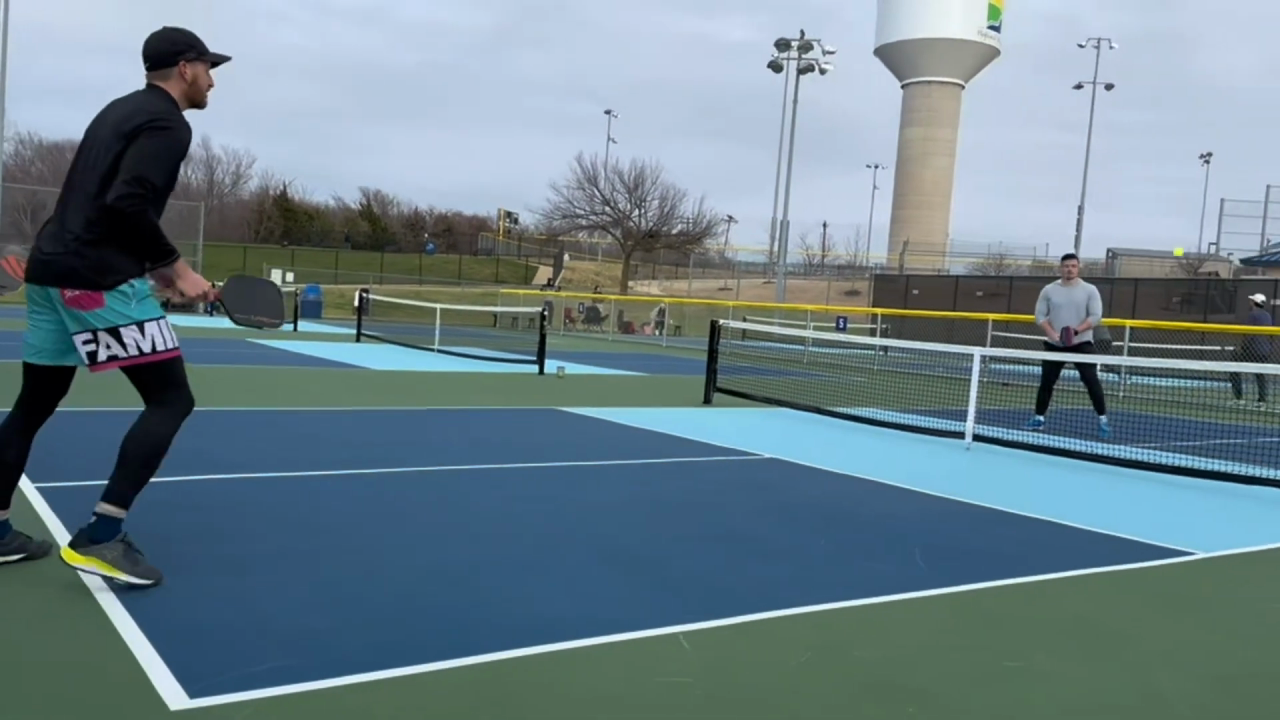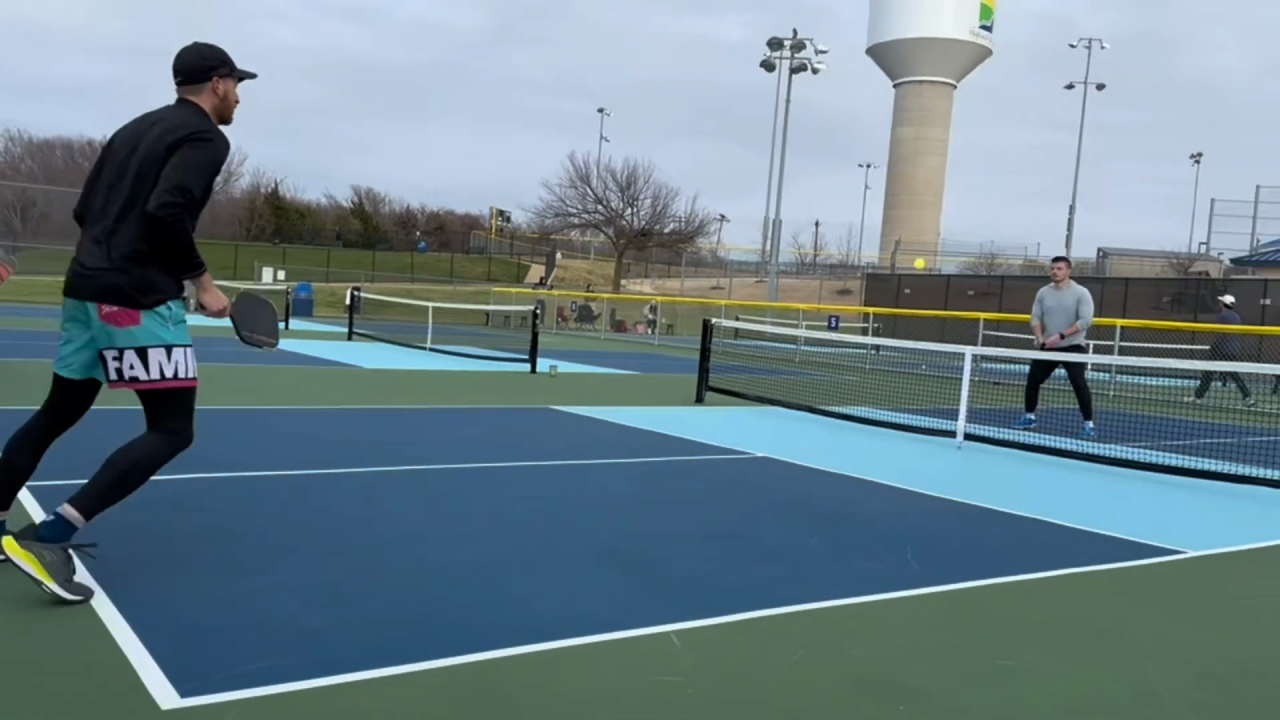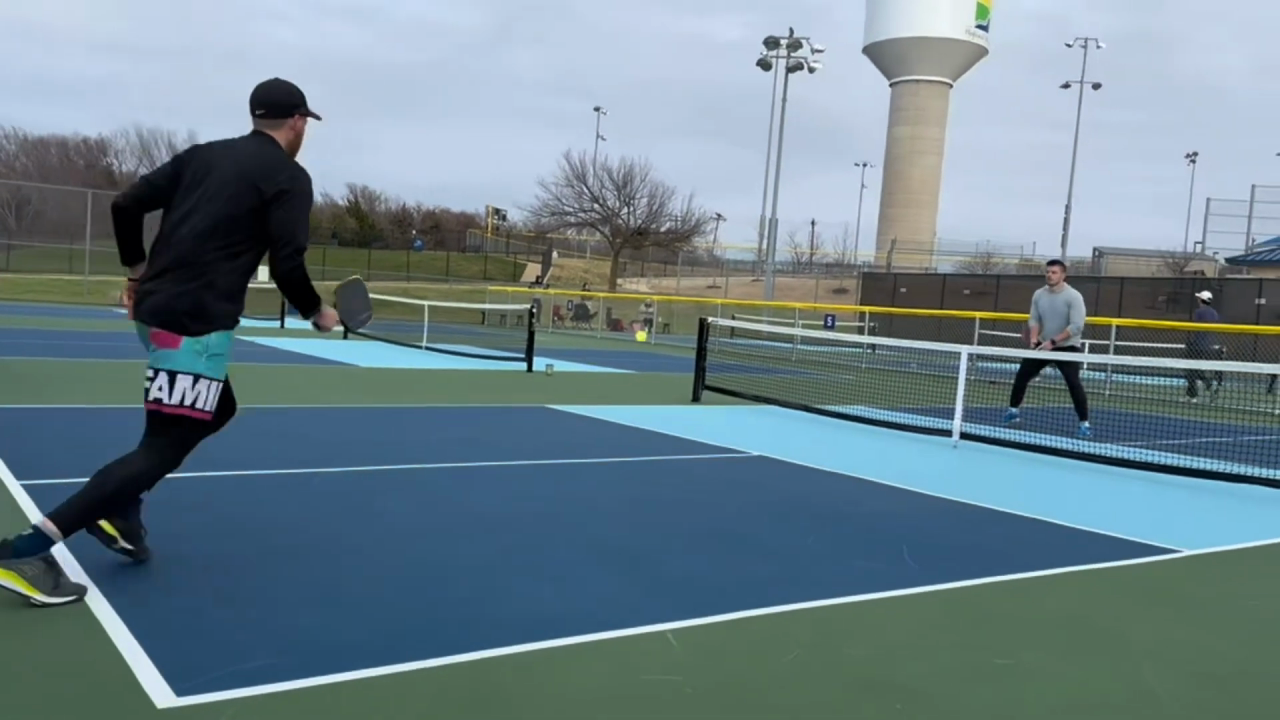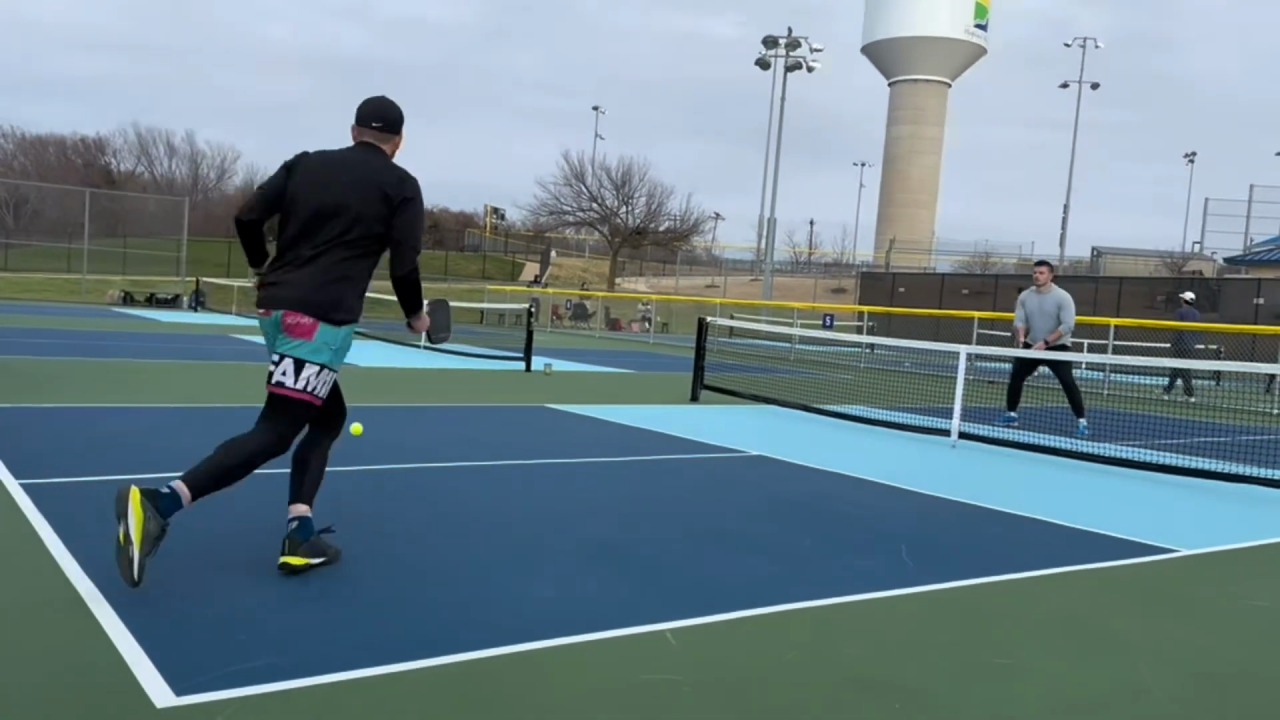
dt=0.2s
person 1, frame 1
left shoulder: (117, 112)
right shoulder: (167, 123)
right elbow: (127, 203)
left wrist: (150, 265)
right wrist: (176, 267)
left hip: (52, 270)
right hip: (100, 280)
right knee: (171, 401)
right ankle: (101, 536)
person 1, frame 2
left shoulder: (135, 129)
right shoulder: (206, 138)
left elbow: (86, 212)
right elbow: (165, 212)
right wrist: (201, 281)
left hip: (87, 286)
right hip: (138, 298)
left knee: (58, 412)
right knee: (170, 431)
right ankle: (46, 534)
person 1, frame 3
left shoulder: (201, 155)
right shoulder: (289, 177)
left elbow: (126, 205)
right elbow: (287, 267)
left wrist: (139, 272)
right wrist: (317, 311)
left hip: (156, 310)
right hip: (197, 321)
left knee: (219, 411)
right knee: (161, 450)
left ankle: (120, 508)
person 1, frame 4
left shoulder: (306, 164)
right shoulder: (401, 185)
left elbow: (247, 217)
right elbow: (404, 268)
left wrist: (265, 275)
right wrist: (415, 313)
left hip: (280, 307)
right hip: (321, 317)
left knee: (329, 418)
right knee: (273, 435)
left ankle: (301, 535)
right ankle: (156, 505)
person 2, frame 1
left shoulder: (1089, 290)
right shoulder: (1048, 290)
left elbow: (1095, 316)
right elbow: (1040, 316)
left wrist: (1076, 331)
right wrist: (1051, 333)
left hip: (1082, 344)
right hip: (1054, 345)
left knee: (1091, 380)
right knee: (1046, 382)
left ankle: (1102, 419)
right ankle: (1039, 418)
person 2, frame 2
left shoulder: (1081, 293)
right shoulder: (1043, 293)
left elbow: (1085, 321)
right elbow: (1036, 318)
left wrist: (1061, 335)
right wrist: (1039, 337)
left hip: (1073, 347)
right hip: (1049, 345)
left knee: (1079, 383)
right knee: (1033, 379)
left ankle: (1089, 423)
right ankle: (1029, 417)
person 2, frame 3
left shoulder: (1074, 297)
right shoulder: (1039, 295)
left elbow: (1077, 326)
right elbow: (1034, 319)
left wrist: (1053, 342)
right wrist: (1034, 337)
left hip: (1068, 347)
right hip: (1043, 345)
left knee: (1074, 383)
right knee: (1022, 374)
left ankle: (1084, 423)
right ankle: (1013, 411)
person 2, frame 4
left shoulder: (1063, 297)
right shoulder: (1025, 296)
left elbow: (1068, 325)
right elbow: (1019, 320)
left wrist: (1045, 342)
right wrist: (1021, 337)
left hip: (1058, 346)
right hip: (1032, 345)
left knee: (1067, 381)
right knee: (1015, 376)
left ankle: (1081, 421)
right ankle: (1011, 414)
